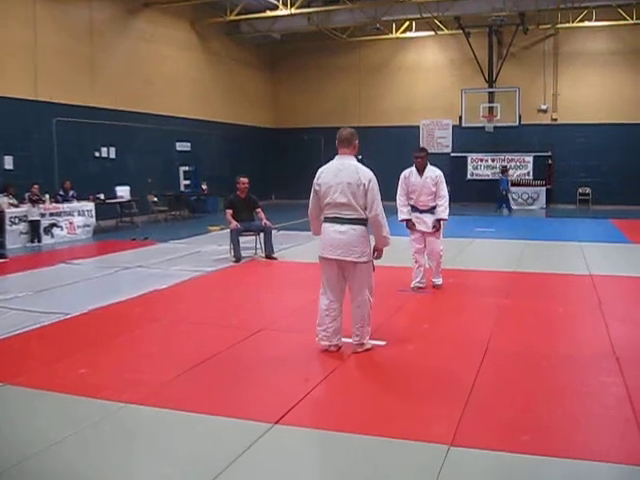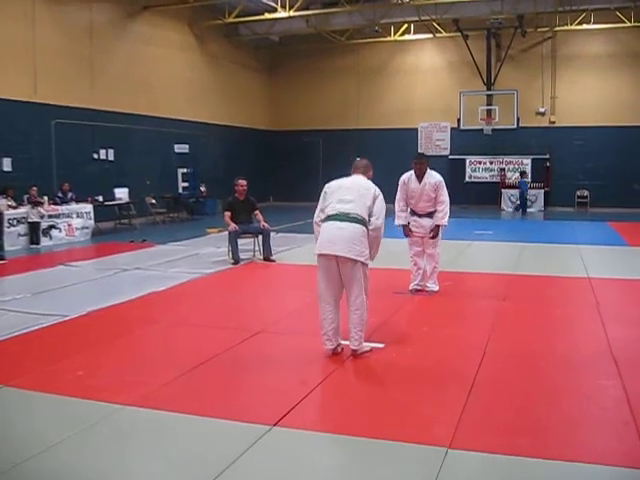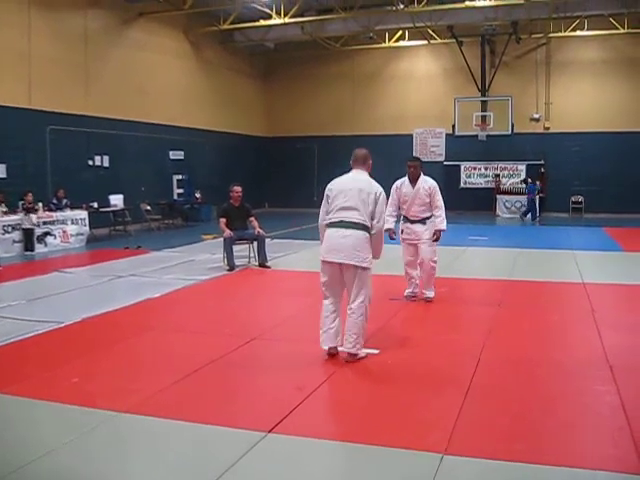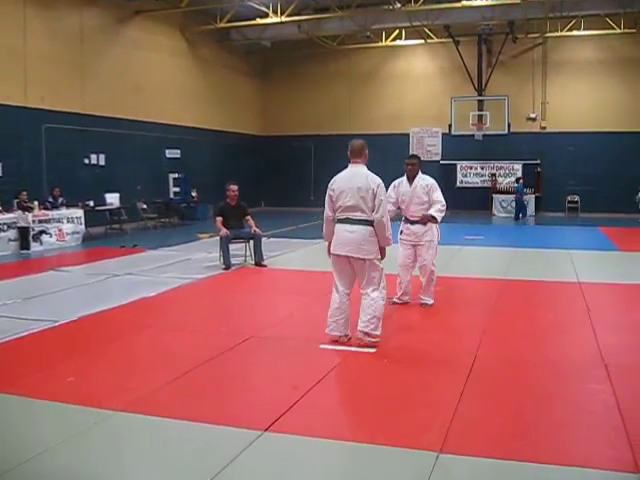
dt=0.7s
person 1, frame 1
left shoulder: (322, 172)
right shoulder: (365, 173)
left elbow: (313, 210)
right elbow: (375, 213)
left wrist: (320, 232)
right wrist: (380, 242)
left hip: (329, 236)
right hip: (355, 237)
left knee: (329, 293)
right knee: (360, 294)
left ankle: (328, 340)
right ankle: (360, 341)
person 1, frame 2
left shoulder: (332, 184)
right shoulder: (373, 189)
left elbow: (317, 218)
right elbow: (376, 225)
right wrist: (369, 255)
left hip: (328, 237)
right hip: (354, 237)
left knee: (328, 296)
right knee: (357, 297)
left ankle: (332, 344)
right ankle: (356, 345)
person 1, frame 3
left shoulder: (334, 184)
right shoulder: (375, 188)
left elbow: (322, 219)
right elbow: (378, 226)
right wrist: (373, 254)
left hip: (332, 240)
right hip: (357, 242)
left knee: (330, 296)
right knee: (357, 299)
left ankle: (330, 344)
right ankle: (352, 349)
person 1, frame 4
left shoulder: (336, 180)
right shoulder: (374, 181)
left elbow: (328, 215)
right elbow: (381, 216)
left wrist: (329, 240)
right wrist: (383, 243)
left hip: (341, 236)
right hip: (364, 236)
left knee: (341, 289)
right knee: (373, 288)
left ankle: (338, 331)
right ankle: (367, 331)
person 2, frame 1
left shoulder: (437, 174)
right shoulder: (406, 175)
left elbow: (442, 198)
right elbow: (402, 198)
left wrist: (439, 219)
right wrist: (407, 219)
left hip: (433, 217)
right hip: (415, 217)
left knee: (435, 250)
right knee: (417, 251)
left ankle: (437, 279)
right ankle: (418, 281)
person 2, frame 2
left shoulder: (437, 179)
right shoulder: (405, 179)
left elbow: (443, 203)
right elbow: (400, 202)
left wrist: (438, 225)
right wrist: (404, 224)
left hip: (431, 220)
right hip: (414, 220)
left knee: (432, 254)
right knee: (415, 254)
left ankle: (431, 285)
right ankle: (416, 284)
person 2, frame 3
left shoulder: (430, 184)
right shoulder: (398, 185)
left elbow: (438, 207)
right elbow: (392, 207)
left wrist: (439, 228)
right wrist: (390, 226)
left hip: (426, 227)
right hip: (407, 227)
left knee: (428, 261)
right knee: (409, 262)
left ankle: (428, 292)
right ankle: (412, 291)
person 2, frame 4
left shoulder: (429, 182)
right shoulder: (397, 184)
left elbow: (440, 204)
right elbow: (390, 204)
left wrist: (430, 216)
left hip: (426, 228)
right hip: (407, 228)
left knee: (427, 265)
right knee: (404, 264)
left ankle: (427, 298)
right ankle: (402, 296)
